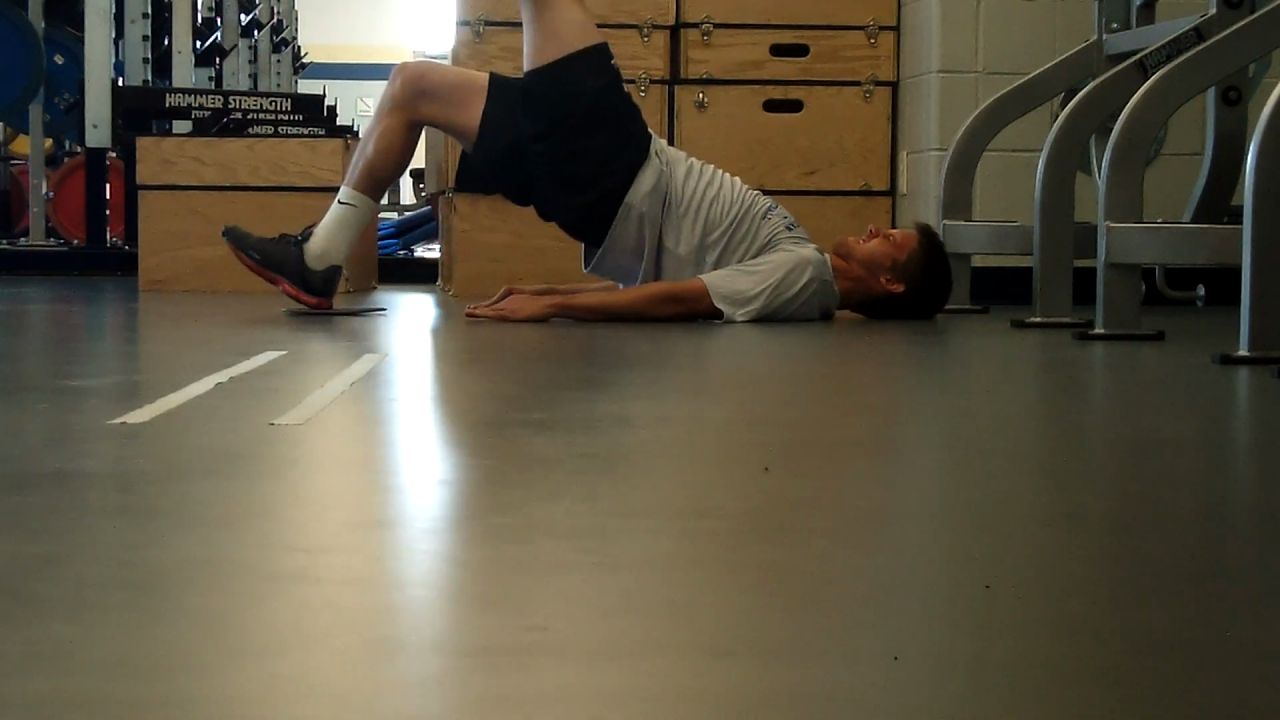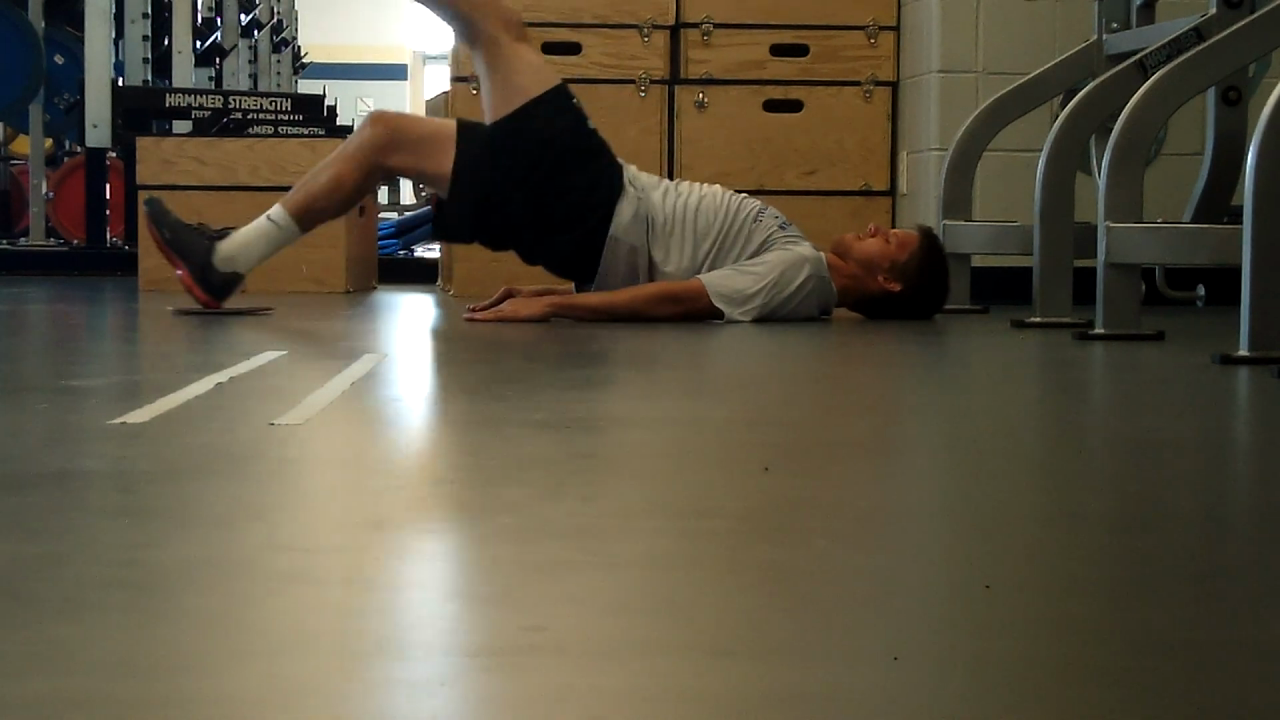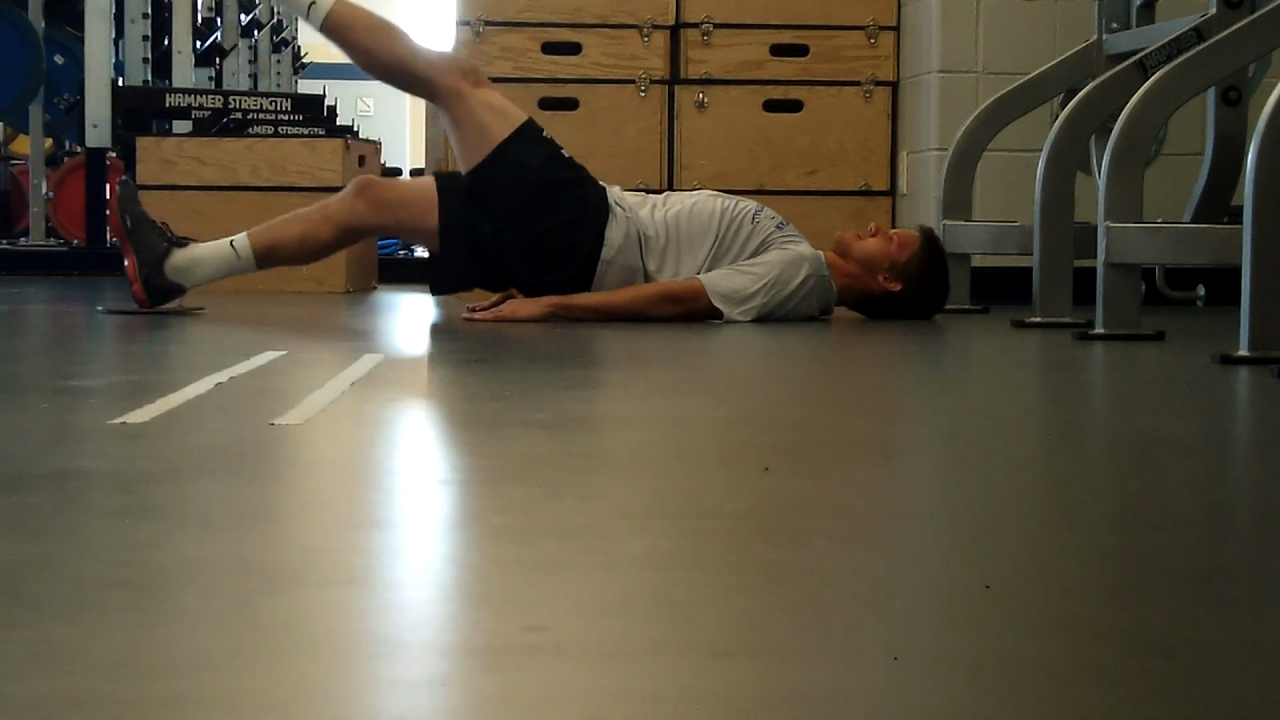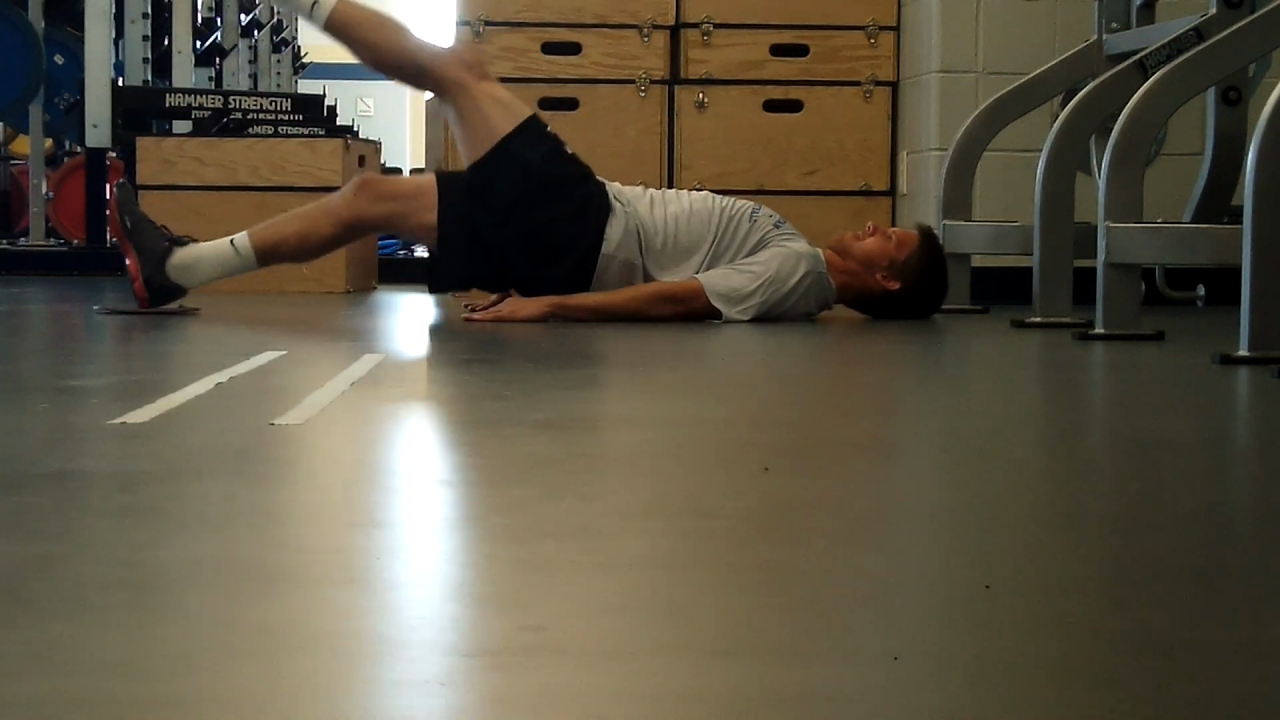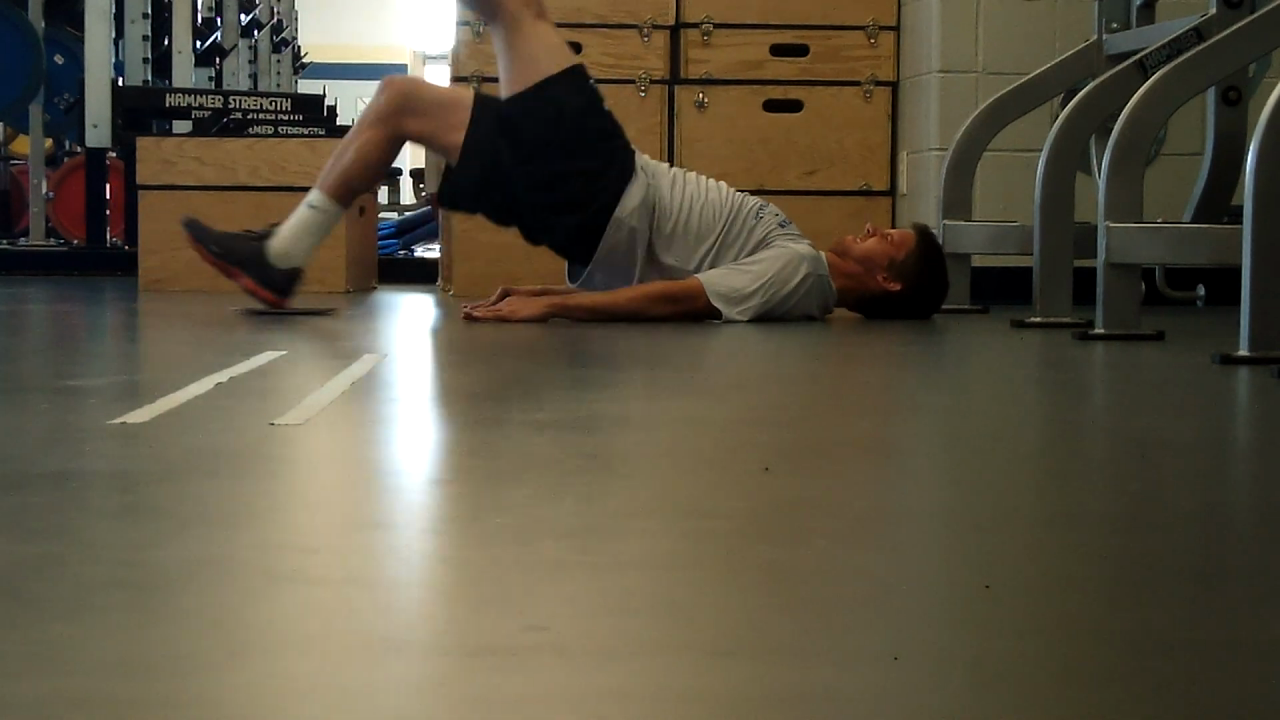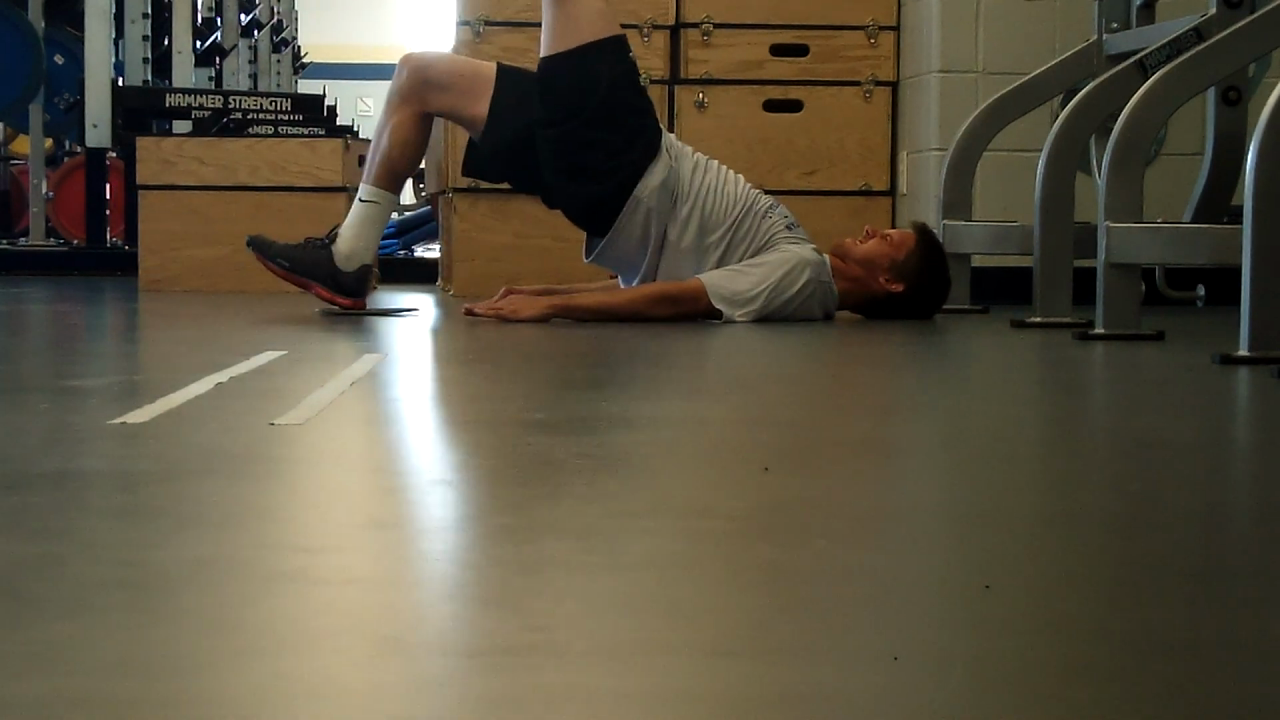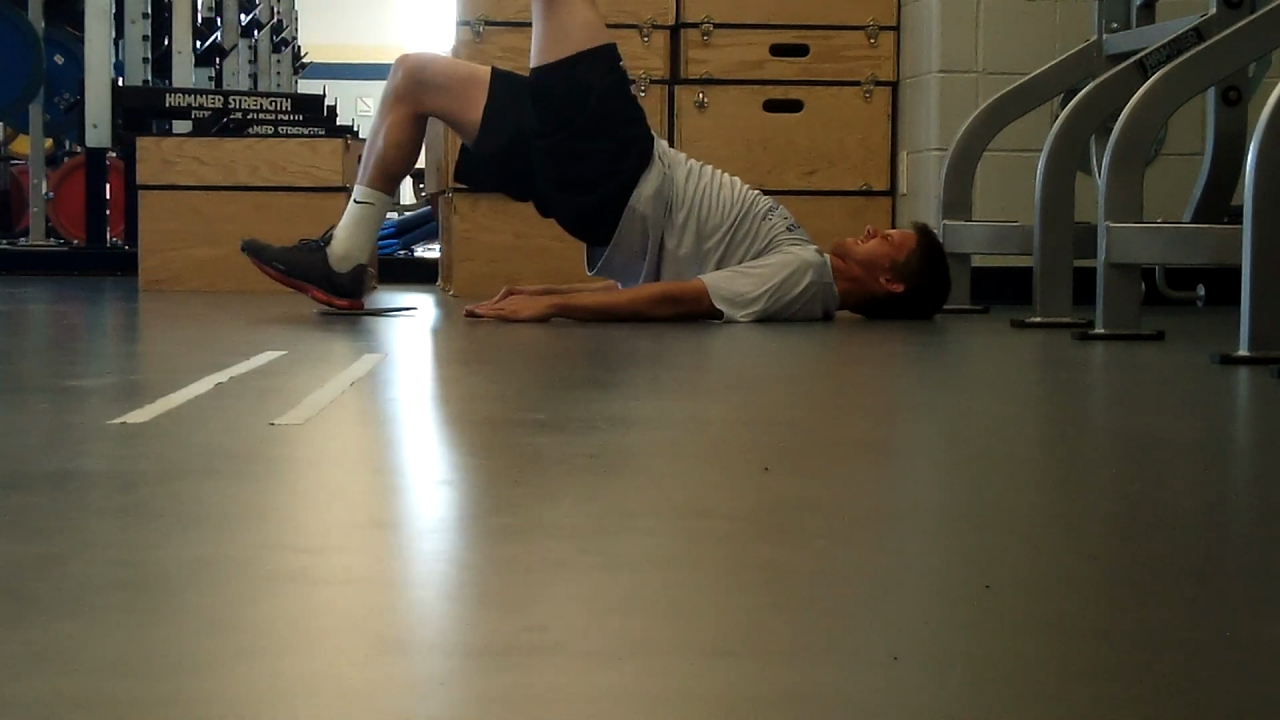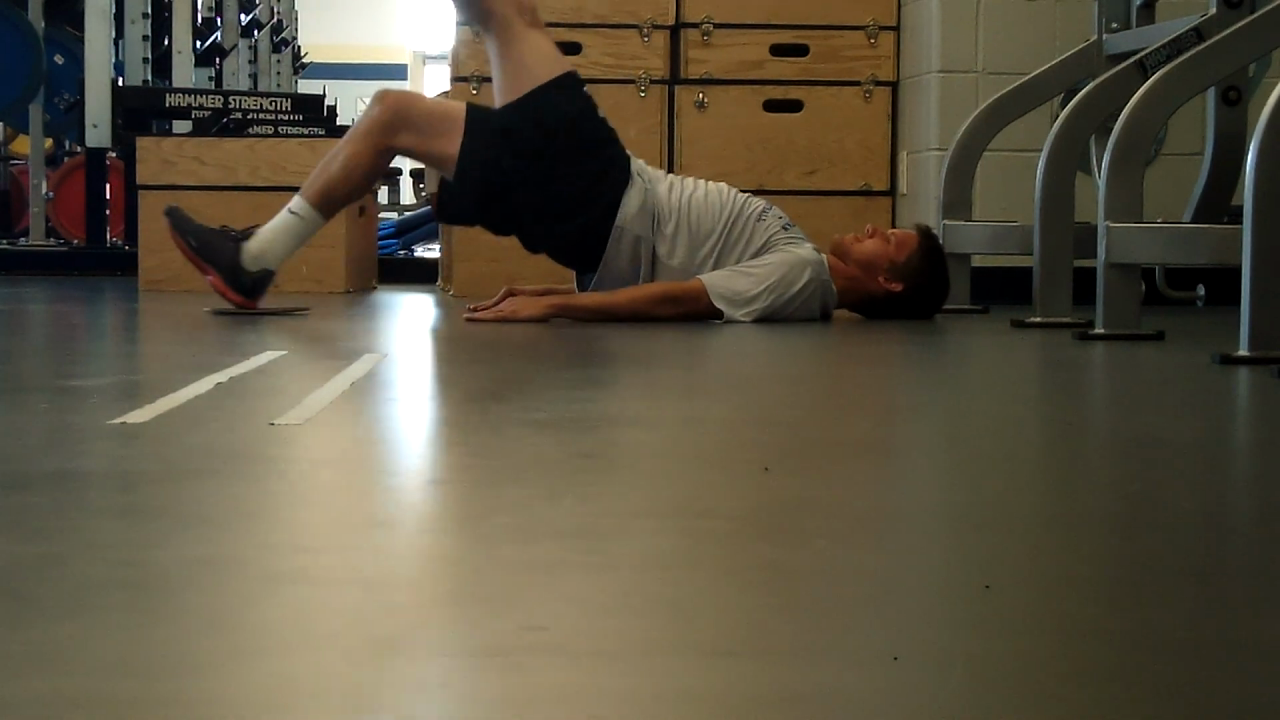
dt=0.3s
person 1, frame 1
left shoulder: (803, 276)
right shoulder: (805, 267)
left elbow: (680, 300)
left wrist: (554, 303)
right wrist: (549, 293)
right hip: (619, 185)
right knee: (415, 84)
right ankle: (319, 257)
person 1, frame 2
left shoulder: (801, 274)
right shoulder: (796, 269)
left elbow: (679, 300)
left wrist: (550, 305)
right wrist: (556, 288)
left hip: (596, 214)
right hip: (599, 217)
right knee: (384, 133)
right ankle: (229, 261)
person 1, frame 3
left shoulder: (799, 273)
right shoulder: (794, 264)
left elbow: (677, 299)
left wrist: (549, 305)
left hip: (582, 240)
right hip: (592, 226)
left knee: (456, 76)
right knee: (366, 199)
right ankle: (174, 269)
person 1, frame 4
left shoulder: (800, 271)
right shoulder: (795, 265)
left elbow: (676, 299)
left wrist: (548, 305)
left hip: (584, 237)
right hip: (591, 222)
left knee: (461, 70)
right knee: (370, 195)
right ankle: (177, 269)
person 1, frame 5
left shoulder: (798, 274)
right shoulder: (798, 263)
left elbow: (677, 300)
left wrist: (550, 304)
right wrist: (560, 287)
left hip: (599, 192)
right hip: (604, 199)
right knee: (398, 99)
right ankle: (284, 256)
person 1, frame 6
left shoulder: (801, 277)
right shoulder: (798, 268)
left elbow: (678, 302)
left wrist: (553, 306)
right knee: (417, 78)
right ankle: (350, 259)
person 1, frame 7
left shoulder: (803, 277)
right shoulder: (802, 267)
left elbow: (681, 301)
left wrist: (554, 306)
right hip: (622, 188)
right knee: (414, 78)
right ankle: (344, 258)
person 1, frame 8
left shoulder: (802, 275)
right shoulder: (798, 267)
left elbow: (678, 300)
left wrist: (552, 306)
right wrist: (558, 289)
left hip: (600, 204)
right hip: (604, 205)
right knee: (394, 111)
right ankle: (260, 258)
